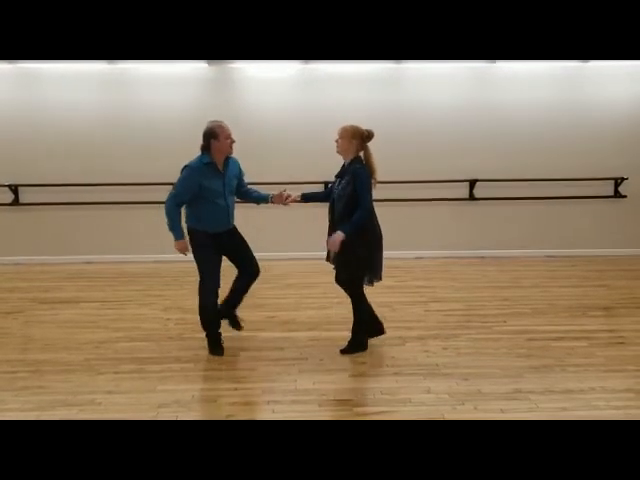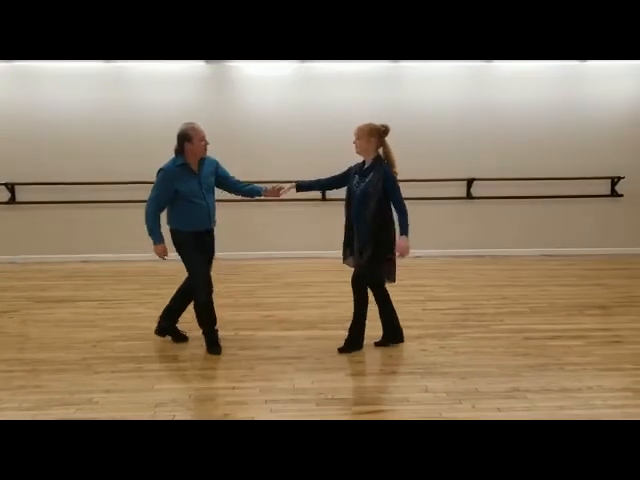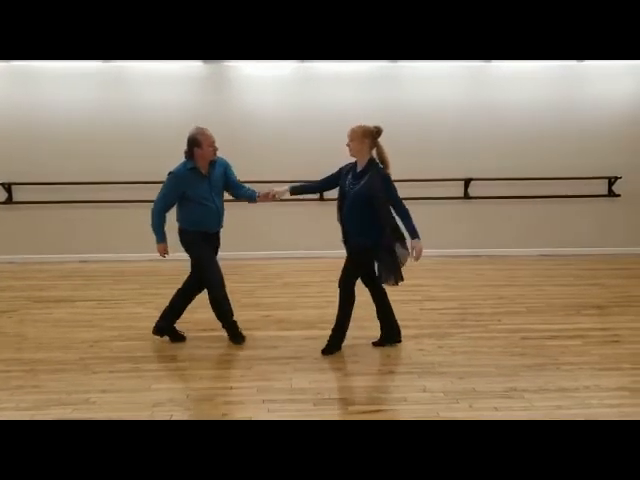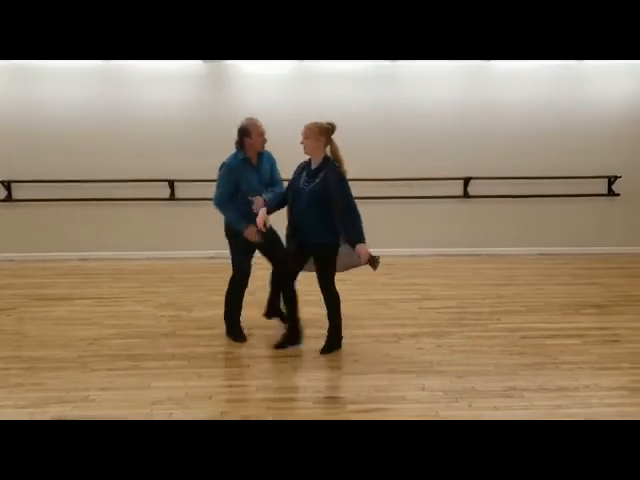
dt=0.4s
person 1, frame 1
left shoulder: (360, 171)
right shoulder: (346, 170)
left elbow: (365, 210)
right elbow: (331, 196)
left wrist: (342, 232)
right wrist: (301, 197)
left hip: (362, 239)
right hip: (350, 239)
left knee: (354, 285)
right knee: (344, 280)
left ankle: (360, 340)
right ankle: (371, 324)
person 1, frame 2
left shoulder: (384, 171)
right shoulder: (357, 170)
left elbow: (399, 205)
right elbow: (329, 183)
left wrist: (403, 235)
right wrist: (296, 186)
left hip: (378, 239)
right hip: (363, 238)
left knee: (359, 282)
right knee: (374, 283)
left ankle: (355, 338)
right ankle: (393, 333)
person 1, frame 3
left shoulder: (379, 175)
right shoulder: (347, 171)
left elbow: (398, 207)
right elbow: (321, 185)
left wrist: (414, 237)
right wrist: (289, 190)
left hip: (368, 241)
right hip: (354, 240)
left knee: (346, 283)
right knee: (372, 283)
left ankle: (337, 339)
right ankle: (391, 332)
person 1, frame 4
left shoulder: (333, 172)
right shoulder: (303, 169)
left elbow: (349, 208)
right elbow: (286, 196)
left wrist: (360, 241)
right wrist: (265, 209)
left hip: (325, 239)
right hip: (301, 238)
left knee: (326, 286)
left ankle: (335, 338)
right ankle: (292, 332)
person 2, frame 1
left shoulder: (234, 165)
right shoulder: (194, 170)
left elbow: (243, 192)
right elbow: (172, 204)
left wrist: (270, 198)
right wrist: (178, 236)
left hip: (228, 231)
right hip: (202, 237)
left knee: (251, 269)
right knee: (210, 286)
left ankle: (227, 309)
right ankle: (213, 335)
person 2, frame 2
left shoulder: (210, 164)
right shoulder: (169, 172)
left elbow: (233, 185)
right elbow: (153, 209)
left wrist: (263, 192)
right wrist: (157, 240)
left hip: (206, 233)
right hip: (184, 236)
left knee: (196, 281)
right knee: (202, 283)
left ankle: (166, 323)
right ankle: (210, 333)
person 2, frame 3
left shoulder: (221, 165)
right shoulder: (179, 175)
left elbow: (236, 188)
right elbow: (159, 208)
left wrist: (257, 196)
right wrist: (161, 239)
left hip: (213, 234)
right hip: (193, 235)
left knee: (198, 280)
right knee: (215, 280)
left ankle: (164, 324)
right ankle: (230, 326)
person 2, frame 4
left shoulder: (267, 158)
right shoulder: (231, 166)
left elbow: (278, 187)
right elbow: (221, 202)
left wrist: (265, 199)
right wrist: (244, 227)
right hip: (239, 228)
left knee: (283, 263)
right knee: (241, 275)
left ankle: (274, 308)
right ankle: (232, 324)
